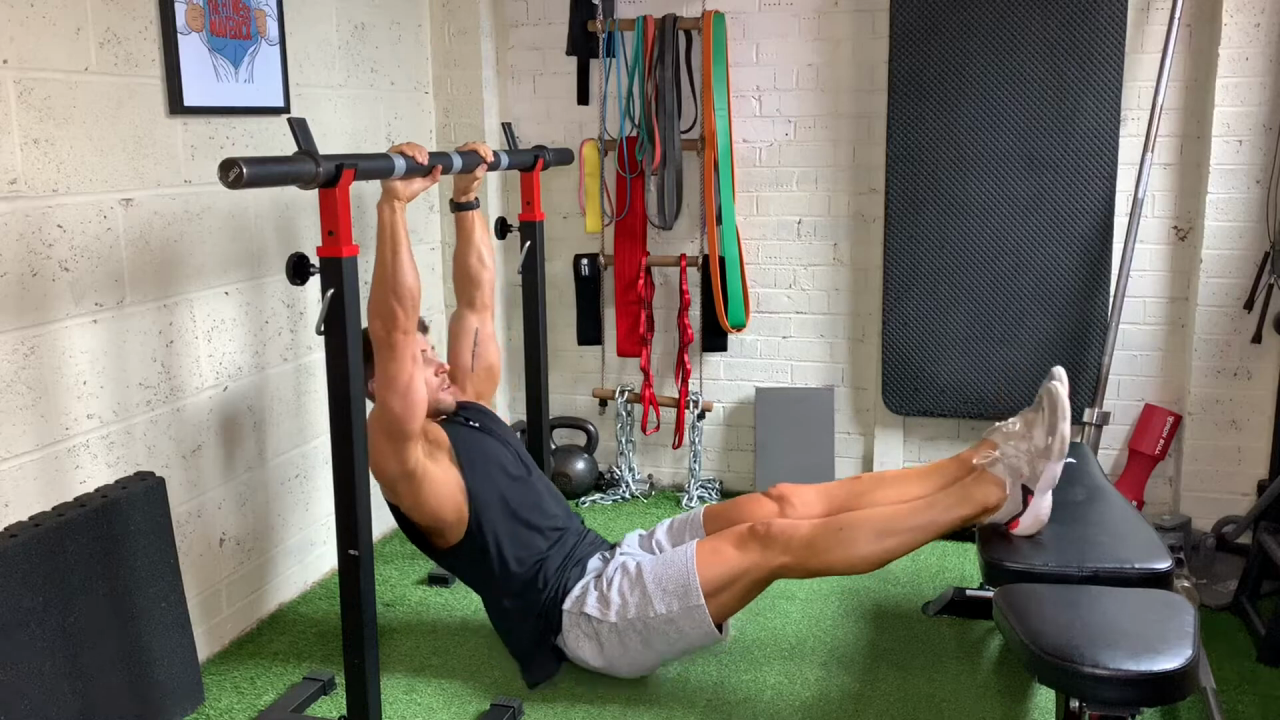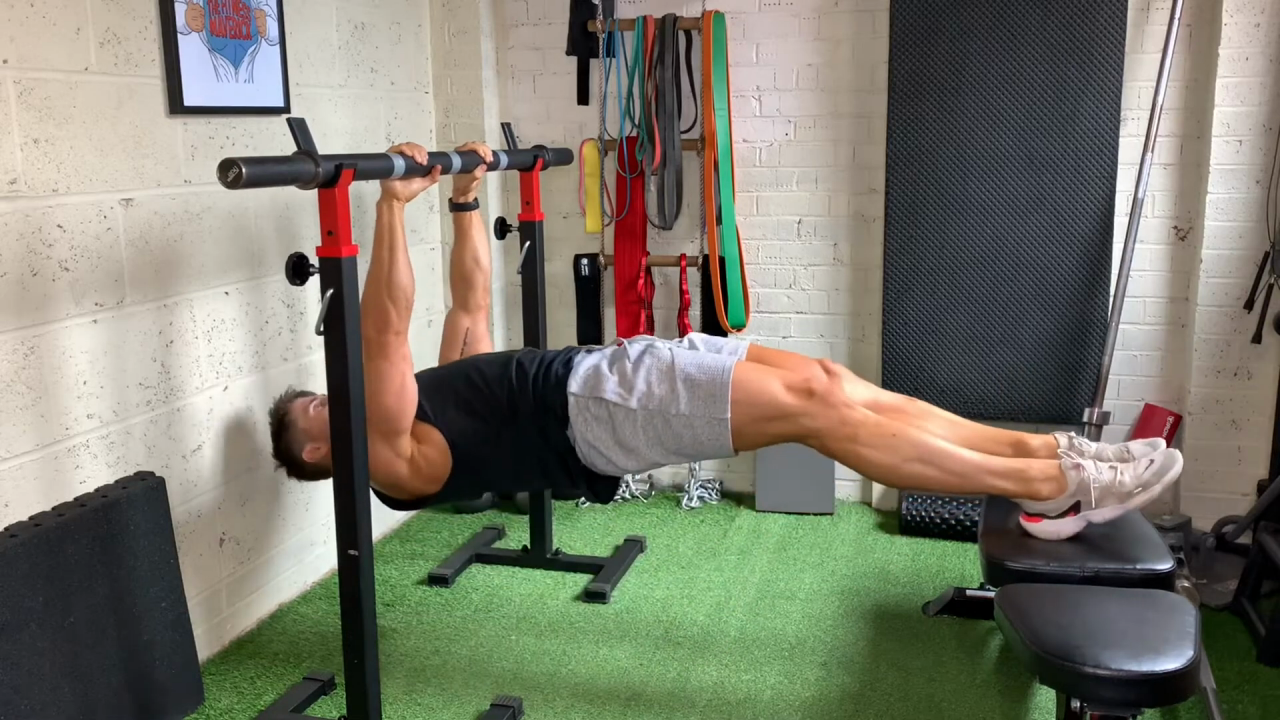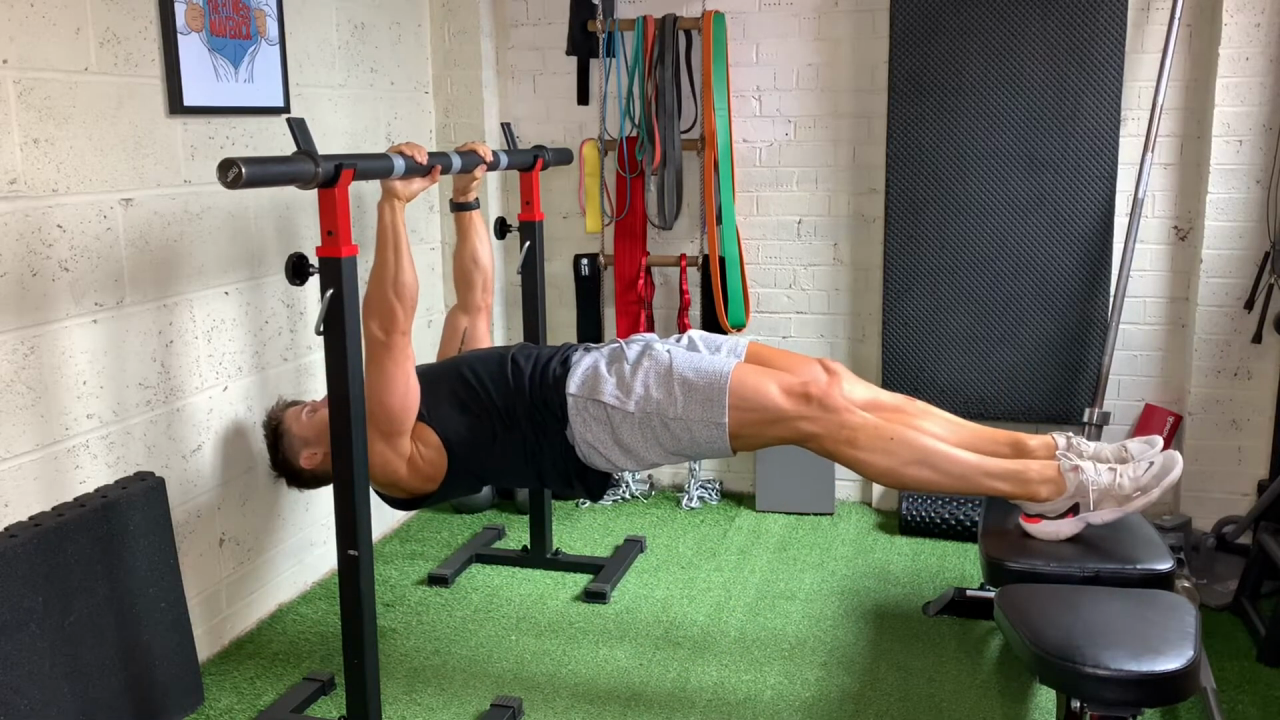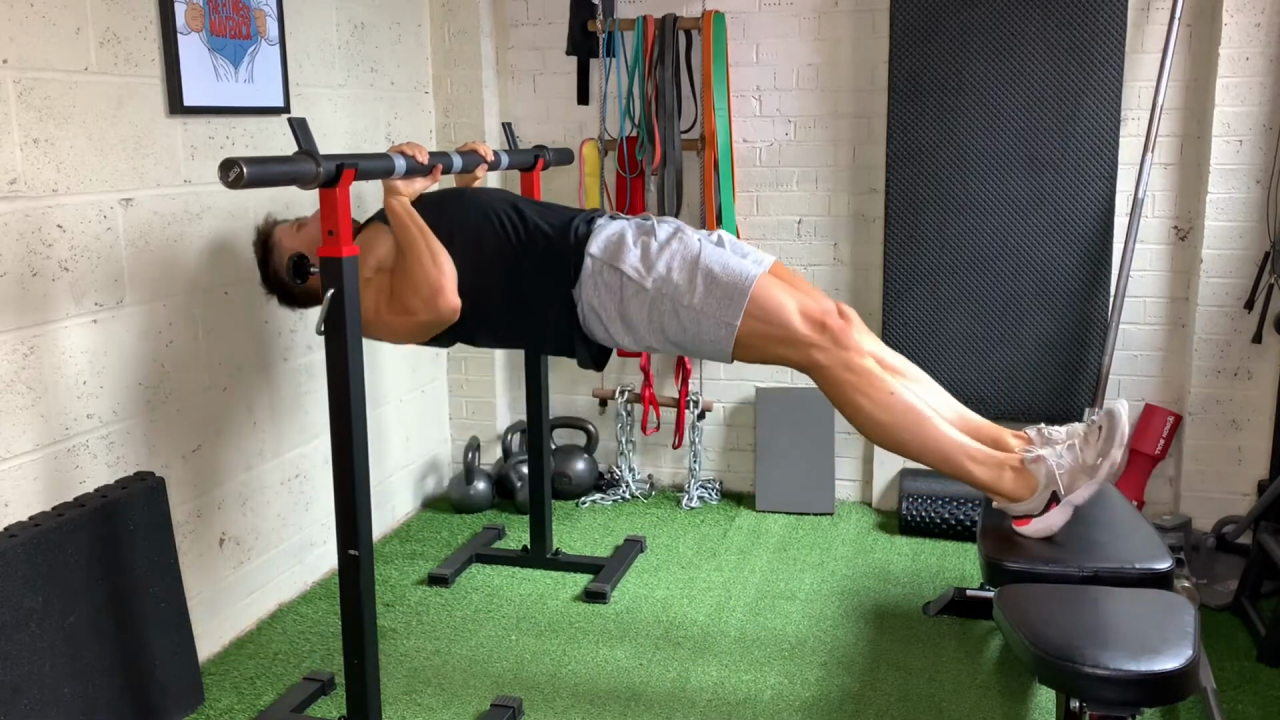
dt=1s
person 1, frame 1
left shoulder: (465, 409)
right shoulder: (408, 454)
left elbow: (476, 310)
right elbow: (390, 332)
left wrist: (466, 199)
right wrist: (393, 205)
left hip: (608, 569)
right hip: (583, 614)
left knee: (778, 504)
right knee: (770, 540)
left ankle: (989, 462)
right ankle: (1001, 491)
person 1, frame 2
left shoulder: (434, 402)
right shoulder: (395, 459)
left elbow: (470, 306)
right elbow: (384, 331)
left wrist: (465, 198)
right wrist: (391, 205)
left hip: (612, 371)
right hip: (601, 404)
left knee: (828, 382)
right knee: (815, 408)
left ankle: (1045, 452)
right ankle: (1057, 488)
person 1, frame 3
left shoulder: (437, 392)
right shoulder: (391, 455)
left elbow: (473, 303)
right elbow: (387, 327)
left wrist: (466, 200)
right wrist: (393, 204)
left hip: (611, 365)
right hip: (597, 404)
left knee: (827, 382)
right knee: (813, 408)
left ankle: (1042, 453)
right ankle: (1054, 488)
person 1, frame 4
left shoulder: (385, 240)
right shoulder: (367, 294)
right elbow: (441, 299)
left wrist: (470, 186)
right wrist: (399, 198)
left hip: (617, 244)
right hip: (601, 279)
left knee: (833, 325)
right knee: (822, 339)
left ankle: (1012, 445)
right ankle: (1023, 485)
